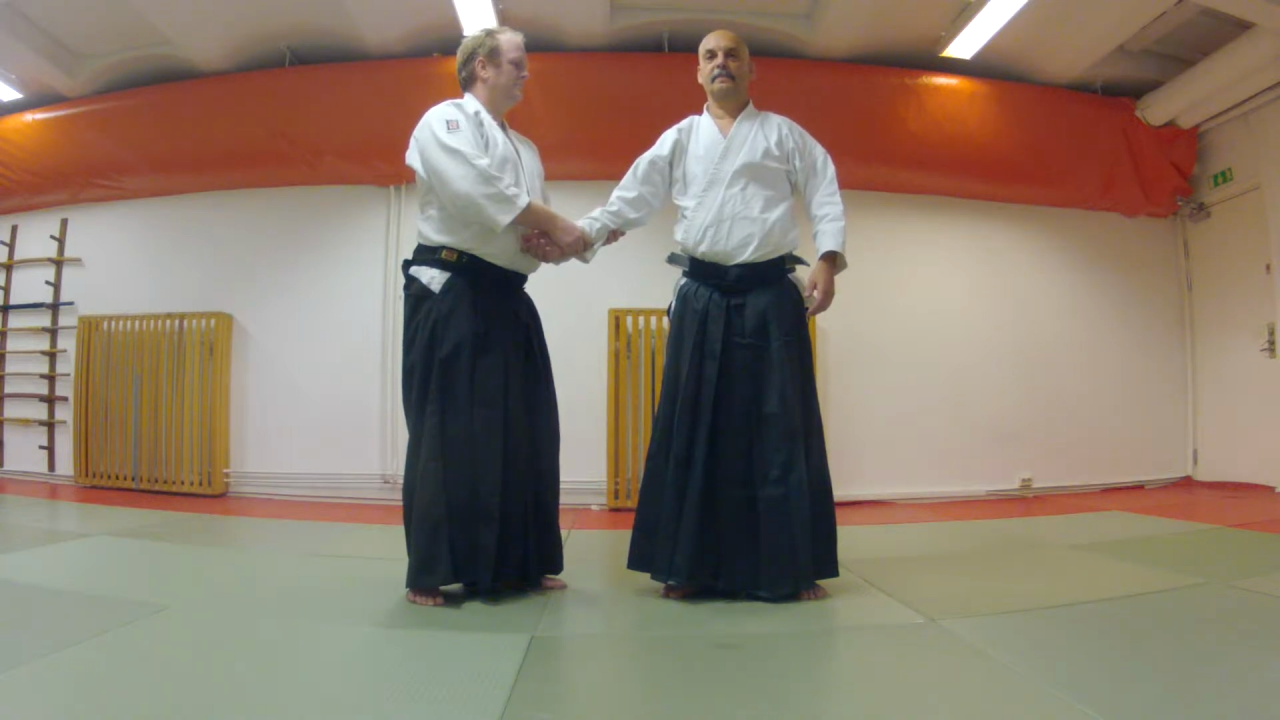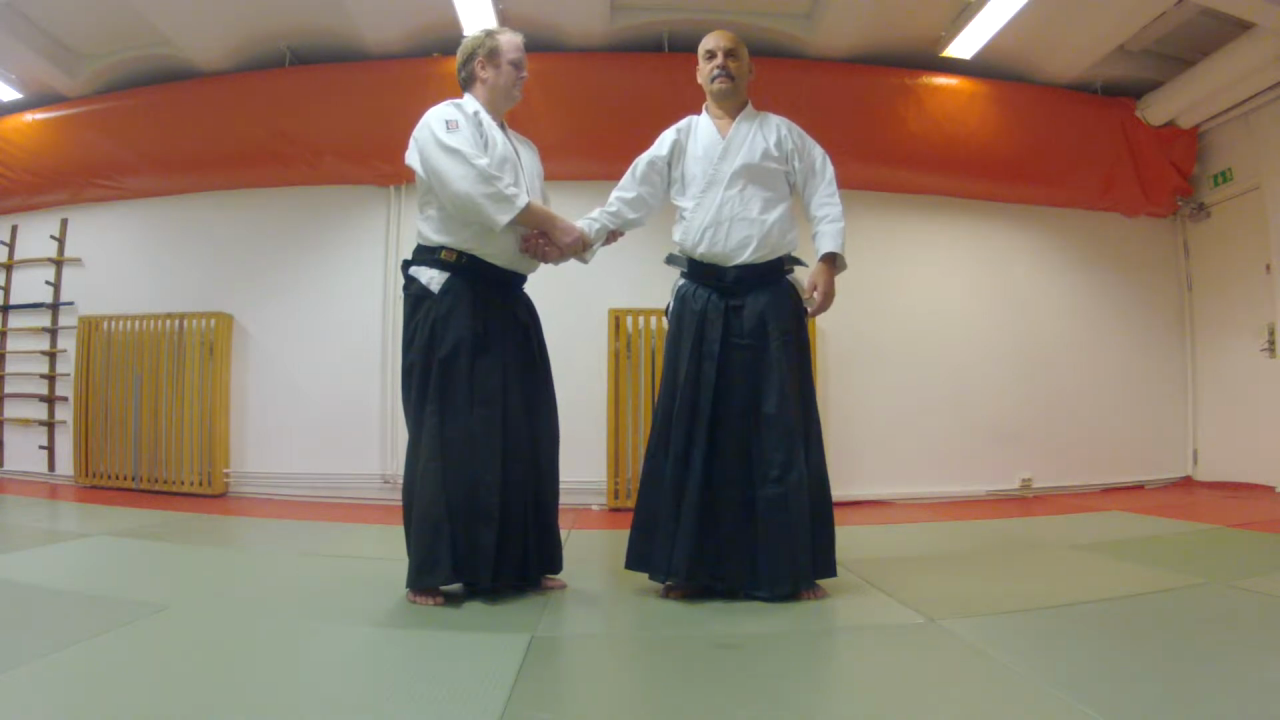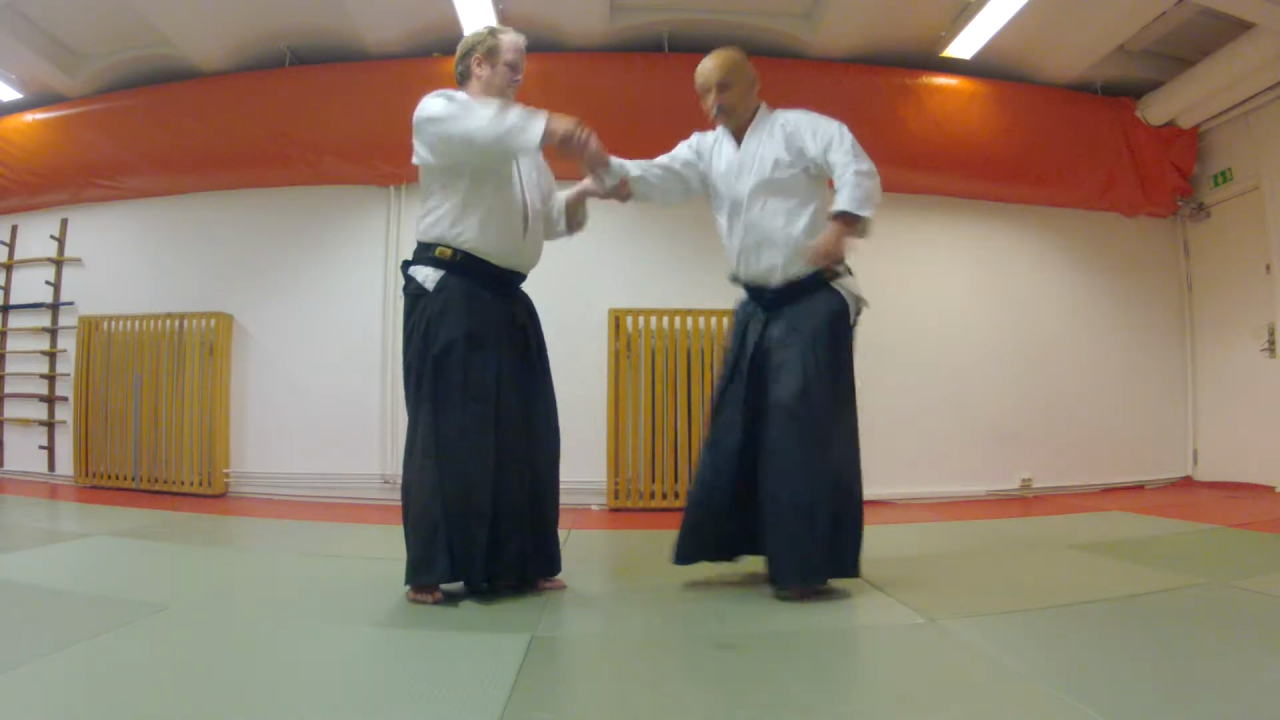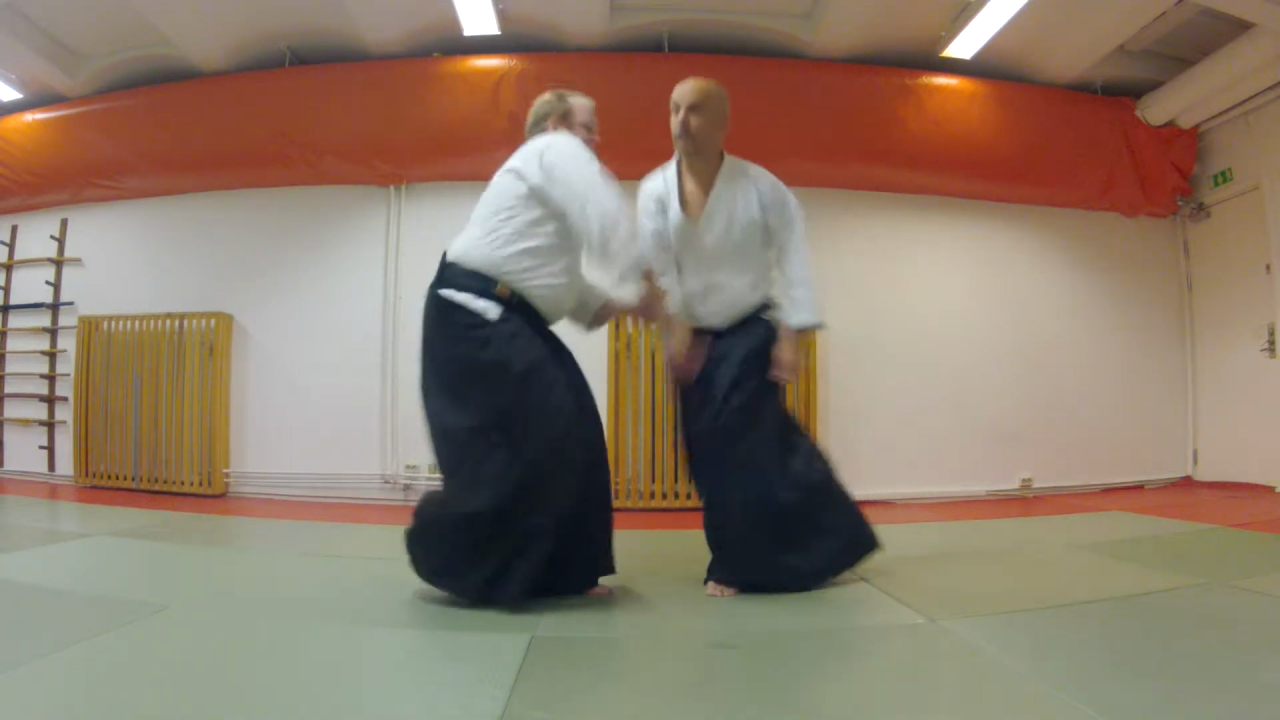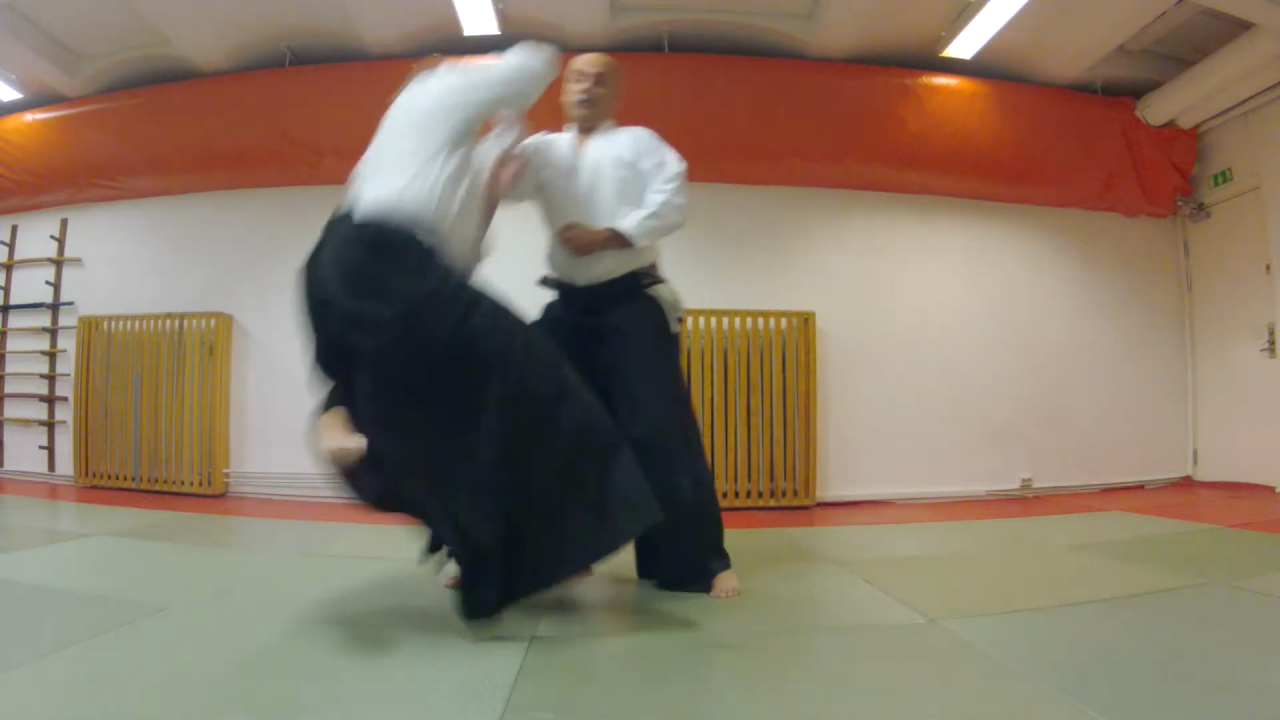
dt=0.5s
person 1, frame 1
left shoulder: (524, 148)
right shoulder: (446, 120)
left elbow: (539, 234)
right elbow: (475, 189)
left wrist: (570, 239)
right wrist: (554, 225)
left hip: (507, 299)
right hip: (451, 295)
left knee: (524, 434)
right knee: (448, 434)
left ankle: (516, 563)
right ankle: (430, 572)
person 1, frame 2
left shoulder: (523, 148)
right shoulder: (446, 120)
left elbow: (535, 227)
right elbow: (475, 190)
left wrist: (571, 238)
right wrist: (554, 225)
left hip: (505, 299)
right hip: (451, 294)
left knee: (523, 434)
right knee: (449, 432)
left ankle: (517, 563)
right ankle: (430, 571)
person 1, frame 3
left shoulder: (520, 141)
right shoulder: (440, 111)
left elbow: (545, 216)
right elbow: (489, 128)
left wrist: (581, 193)
right wrist: (555, 128)
left hip: (503, 297)
right hip: (451, 291)
left knee: (523, 429)
right knee: (450, 428)
left ankle: (515, 563)
right ankle: (429, 569)
person 1, frame 4
left shoulder: (546, 176)
right shoulder: (561, 156)
left elbow: (559, 282)
right elbow: (607, 219)
left wrist: (609, 305)
right wrist: (644, 292)
left hip: (499, 322)
right hip: (474, 320)
left knee: (563, 431)
right knee: (529, 439)
left ankle: (554, 570)
right ankle: (440, 551)
person 1, frame 5
right shoulder: (441, 91)
left elbow: (453, 256)
right elbow: (531, 65)
left wrist: (486, 197)
left hip: (338, 273)
right hip: (387, 266)
right knee: (510, 382)
person 2, frame 1
left shoulder: (784, 133)
right shoulder: (678, 139)
left elbow: (824, 195)
right elbow: (630, 199)
left wrist: (828, 260)
left hip: (771, 295)
right hip: (702, 297)
left knee: (780, 429)
right knee: (693, 428)
left ankle: (791, 567)
right ankle: (692, 565)
person 2, frame 2
left shoulder: (782, 134)
right shoulder: (677, 139)
left elbow: (823, 195)
right elbow: (629, 199)
left wrist: (827, 262)
left hip: (769, 295)
right hip: (701, 297)
left knee: (779, 429)
right knee: (690, 429)
left ankle: (790, 567)
right ankle: (692, 565)
person 2, frame 3
left shoulder: (799, 127)
right shoulder: (703, 149)
left elbow: (856, 167)
right elbow: (651, 178)
left wrist: (841, 224)
right wrist: (603, 163)
left hip: (814, 300)
right hip: (758, 306)
left knee: (803, 423)
right knee: (738, 426)
left ankle: (806, 563)
right ankle: (740, 539)
person 2, frame 4
left shoulder: (759, 186)
right shoulder: (655, 187)
left elbow: (794, 259)
right elbow: (657, 265)
left wrist: (792, 333)
right wrist: (677, 328)
left hip: (748, 338)
right hip: (694, 339)
left knee: (734, 445)
left ankle: (744, 566)
person 2, frame 5
left shoulder: (639, 143)
right shoulder: (545, 150)
left elbow: (669, 205)
left wrist: (607, 237)
left hip: (634, 305)
right hip: (571, 307)
left knee: (658, 433)
left ankle: (703, 561)
